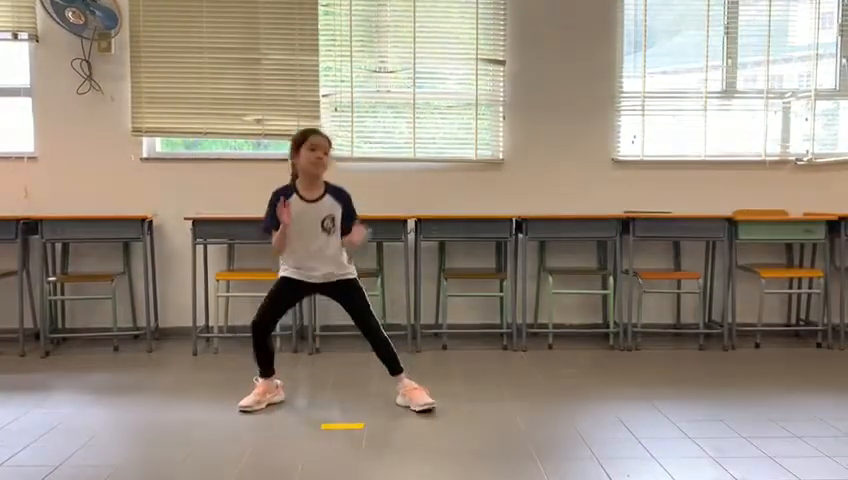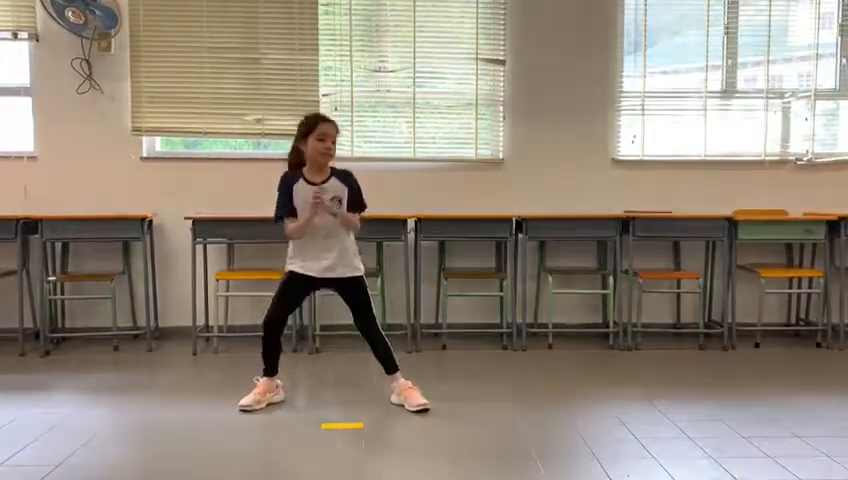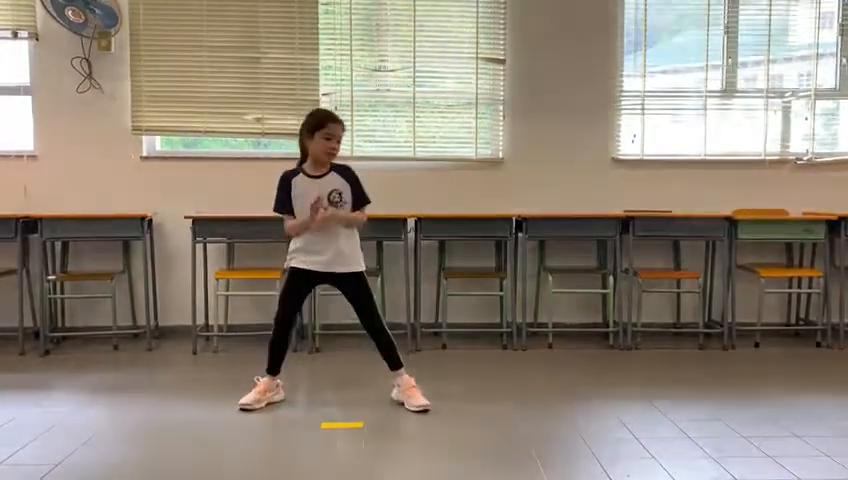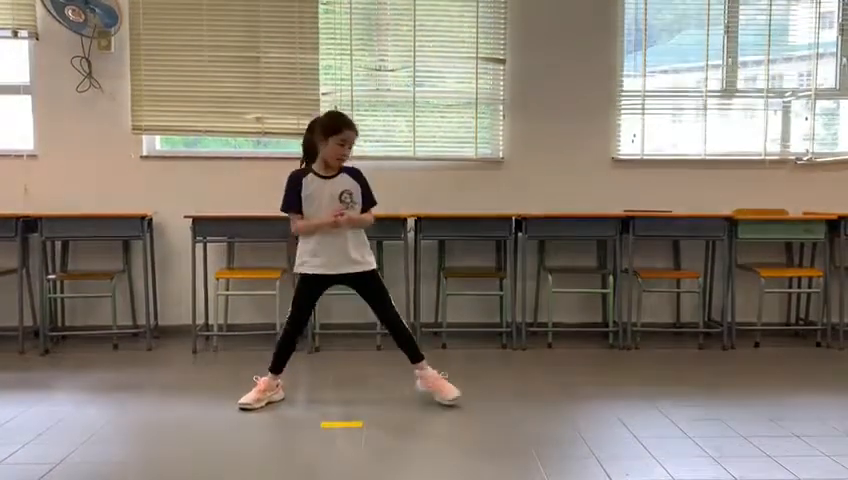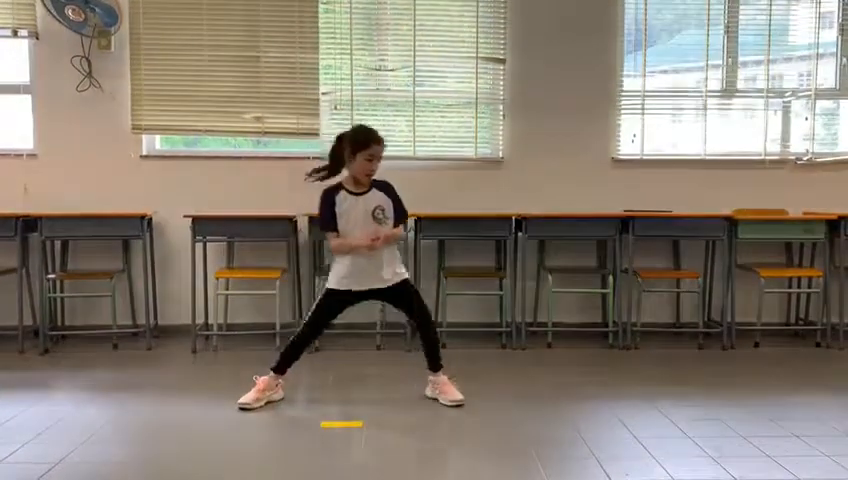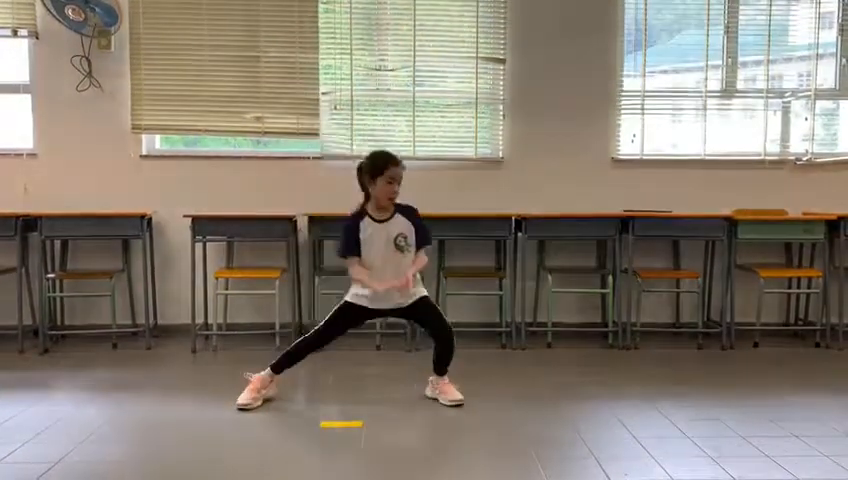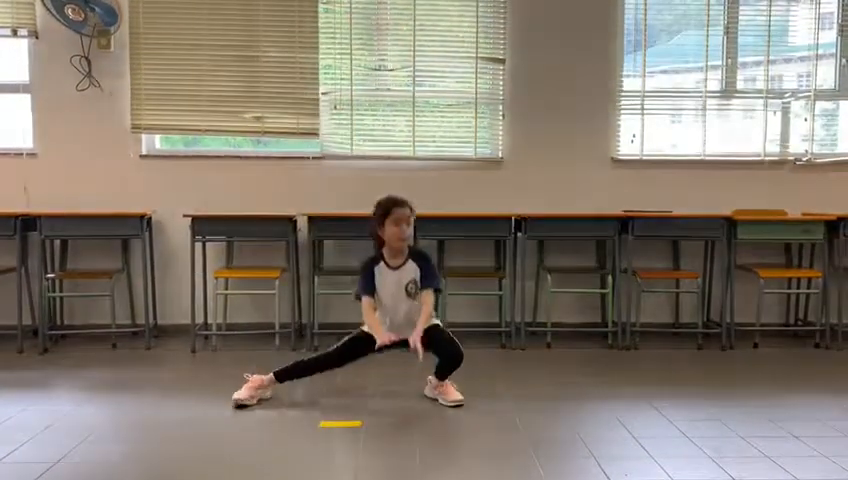
dt=0.2s
person 1, frame 1
left shoulder: (339, 196)
right shoulder: (281, 198)
left elbow: (348, 240)
right elbow: (277, 249)
left wrist: (355, 238)
right wrist: (285, 225)
left hip: (336, 273)
right hip: (295, 275)
left knee: (370, 325)
right knee: (259, 325)
left ankle: (404, 385)
right ankle: (268, 384)
person 1, frame 2
left shoulder: (345, 180)
right shoulder: (290, 183)
left elbow: (355, 226)
right elbow: (291, 233)
left wrist: (338, 213)
right wrist: (310, 215)
left hip: (344, 267)
right hip: (303, 267)
left knee: (368, 325)
right knee: (272, 323)
left ankle: (399, 384)
right ankle: (269, 384)
person 1, frame 3
left shoulder: (346, 175)
right shoulder: (290, 179)
left elbow: (361, 219)
right elbow: (289, 228)
left wrist: (336, 216)
right wrist: (310, 218)
left hip: (346, 262)
right hip: (304, 262)
left knee: (372, 320)
right knee: (283, 322)
left ankle: (402, 382)
right ankle: (270, 383)
person 1, frame 4
left shoulder: (354, 177)
right shoulder: (299, 180)
left elbow: (369, 218)
right elbow: (297, 227)
left wrist: (351, 219)
right wrist: (325, 222)
left hip: (357, 262)
right hip: (315, 265)
left knee: (390, 317)
right knee: (295, 323)
left ankle: (426, 374)
right ankle: (271, 382)
person 1, frame 5
left shoulder: (386, 190)
right shoulder: (332, 196)
left elbow: (400, 230)
right elbow: (334, 244)
left wrist: (388, 236)
right wrist: (361, 242)
left hip: (390, 275)
right hip: (347, 279)
left knee: (425, 321)
right knee: (310, 329)
left ankle: (437, 379)
right ankle: (272, 382)
person 1, frame 6
left shoulder: (410, 215)
right shoulder: (356, 223)
left elbow: (422, 254)
right elbow: (354, 268)
left wrist: (411, 271)
right wrist: (377, 284)
left hip: (409, 293)
right hip: (366, 297)
left knee: (444, 333)
right knee: (319, 336)
left ankle: (439, 381)
right ankle: (265, 380)
person 1, frame 7
left shoulder: (421, 260)
right shoulder: (371, 267)
left elbow: (428, 299)
right elbow: (367, 307)
left wrist: (418, 332)
right wrist: (380, 334)
left hip: (418, 325)
right hip: (380, 329)
left knee: (454, 353)
right knee: (328, 359)
left ankle: (438, 382)
right ankle: (264, 382)
